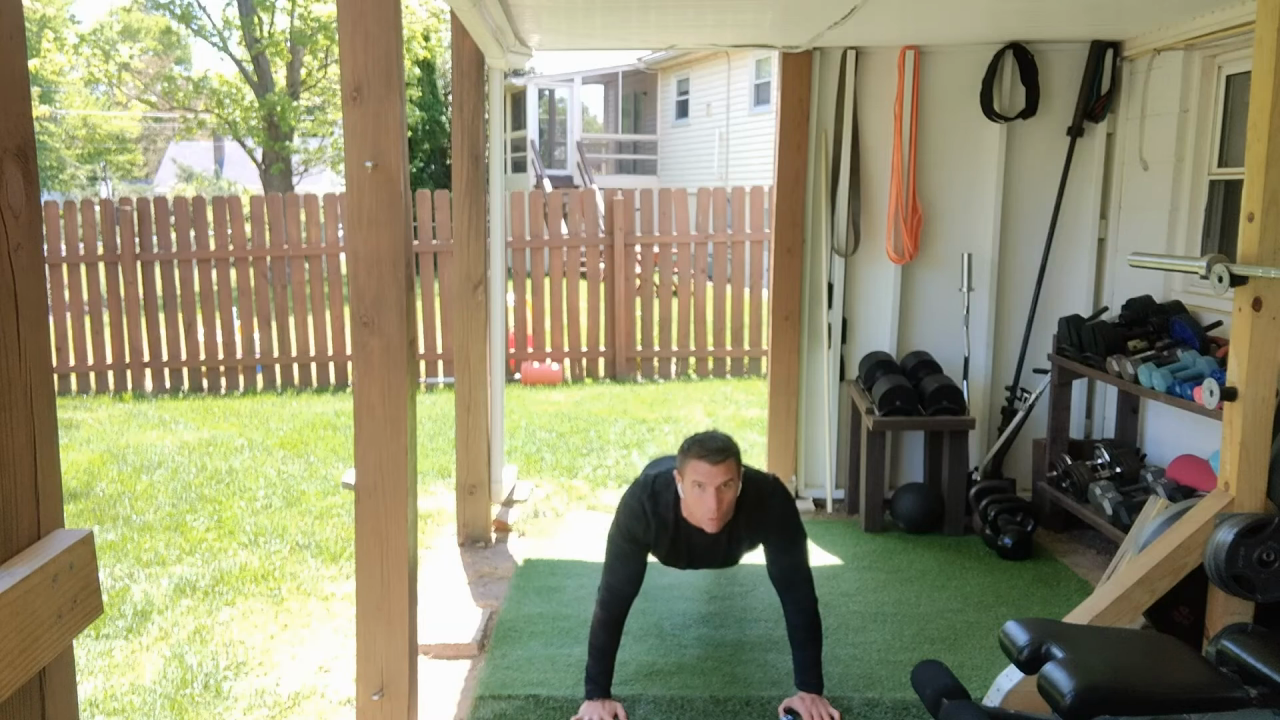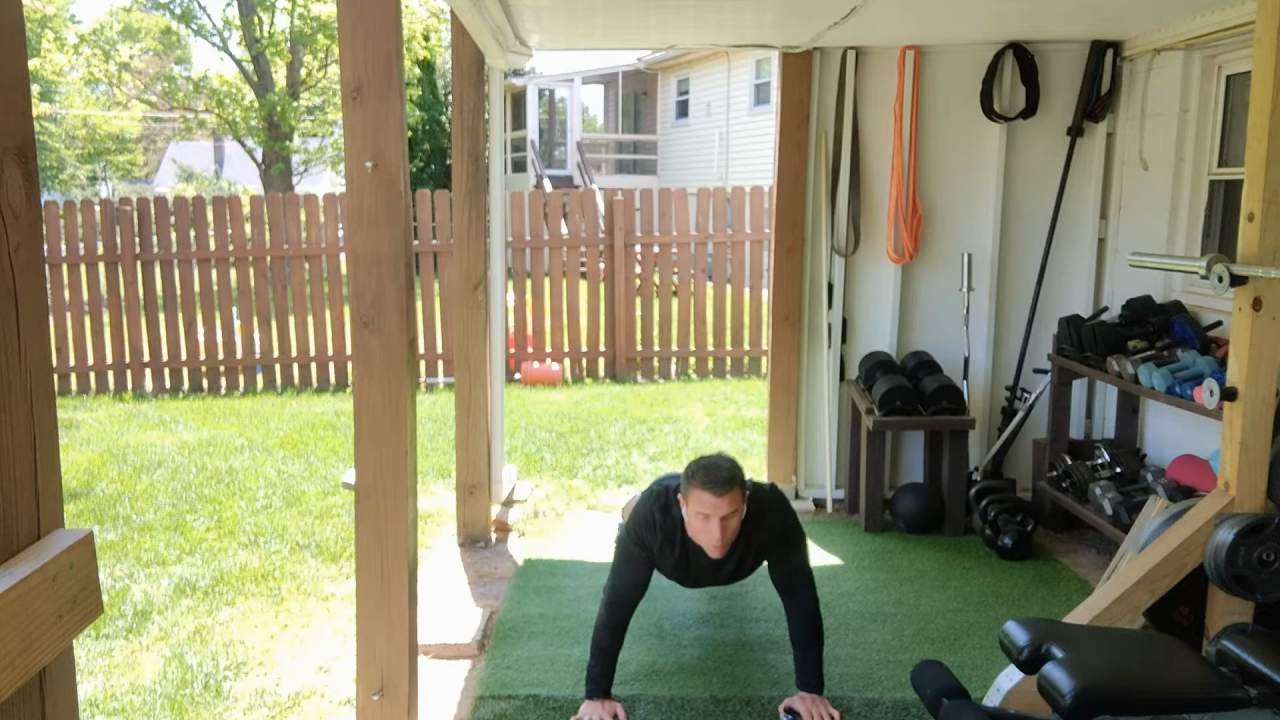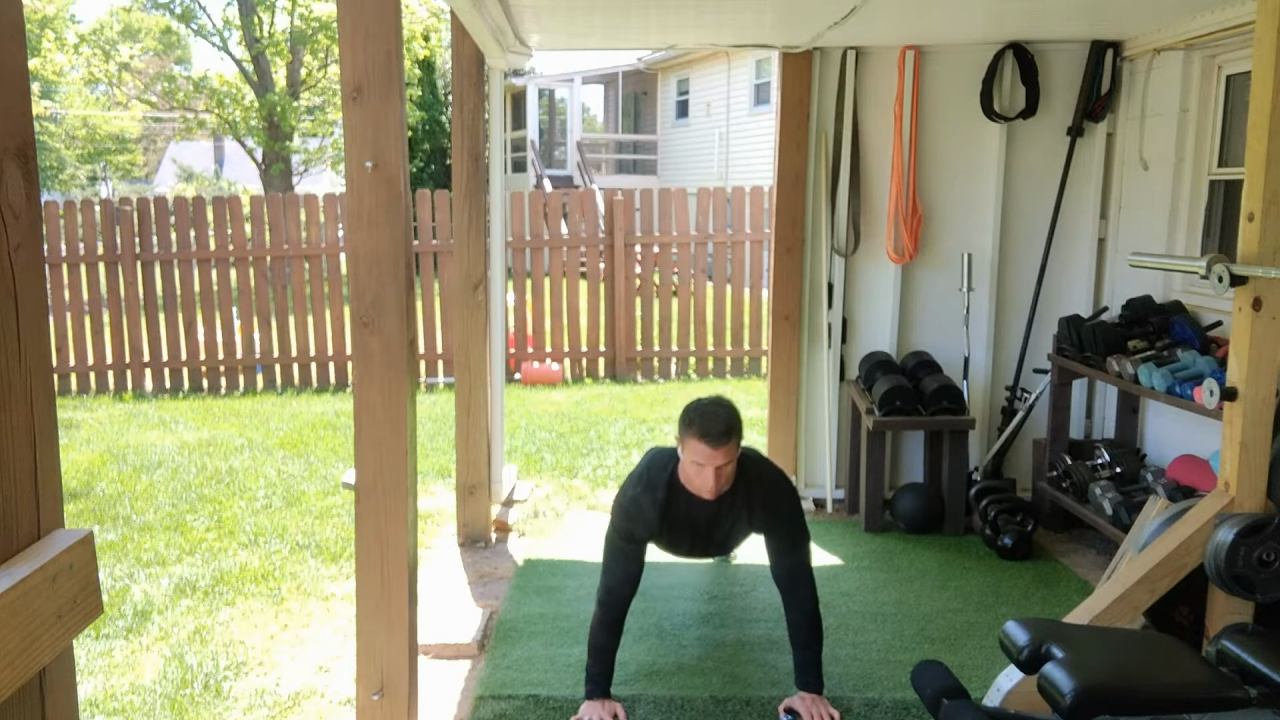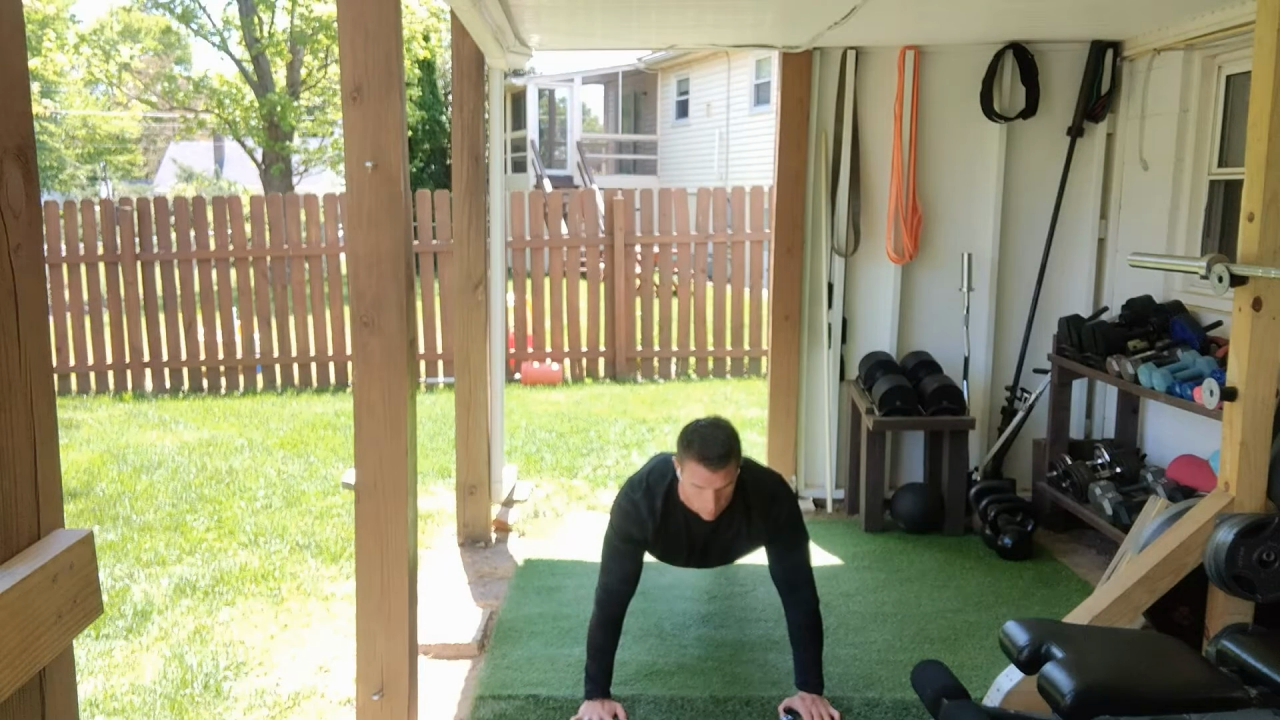
dt=1s
person 1, frame 1
left shoulder: (769, 500)
right shoulder: (644, 503)
left elbow: (797, 593)
right elbow: (613, 598)
left wrist: (809, 689)
right wrist: (596, 694)
person 1, frame 2
left shoulder: (771, 512)
right shoulder: (653, 514)
left elbow: (801, 599)
right elbow: (617, 602)
left wrist: (810, 689)
right wrist: (597, 694)
person 1, frame 3
left shoulder: (769, 487)
right shoulder: (642, 492)
left elbow: (797, 586)
right elbow: (614, 592)
left wrist: (810, 688)
right wrist: (596, 693)
left hip: (727, 534)
right hip: (668, 537)
person 1, frame 4
left shoulder: (770, 495)
right shoulder: (639, 498)
left elbow: (798, 591)
right elbow: (611, 596)
left wrist: (810, 688)
right wrist: (596, 693)
right hip: (667, 539)
